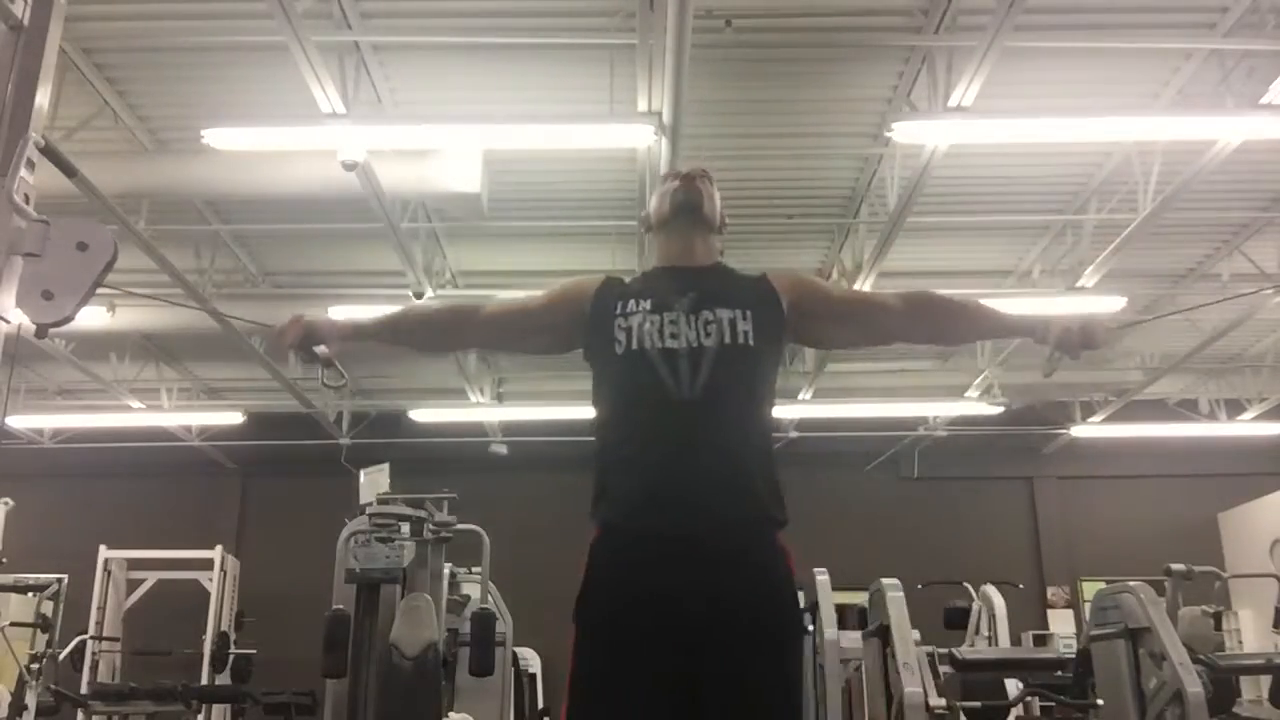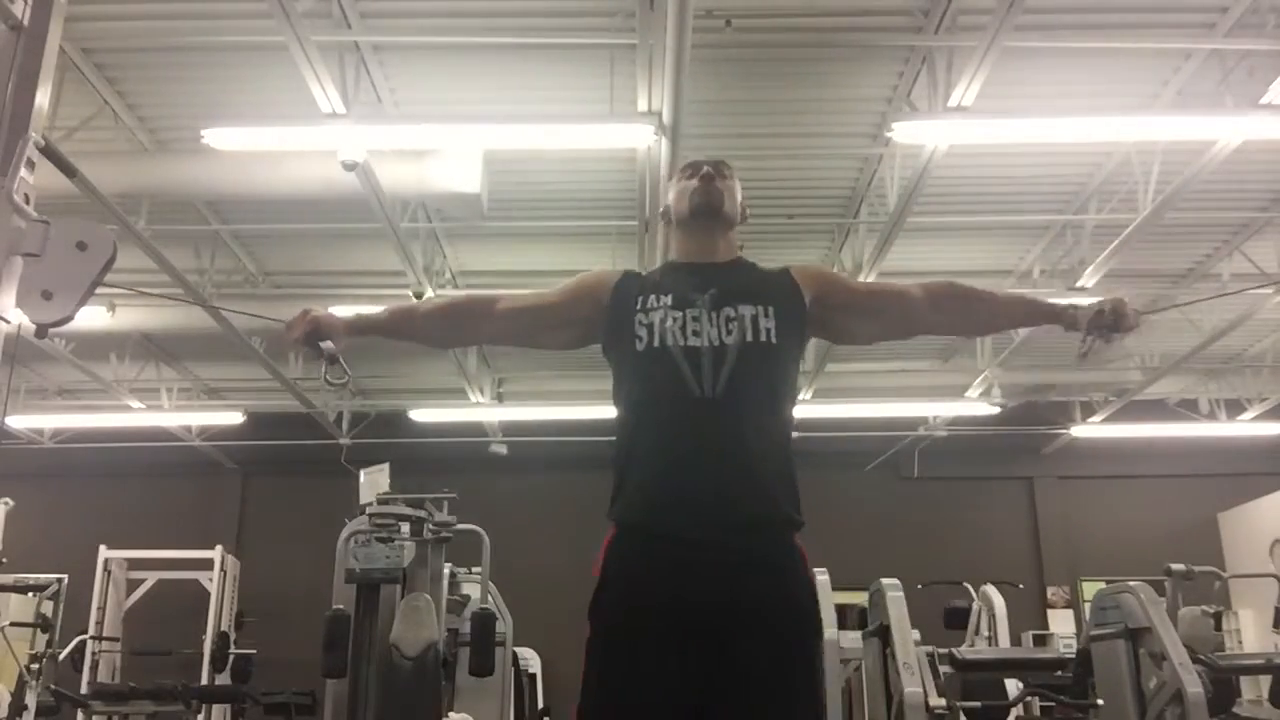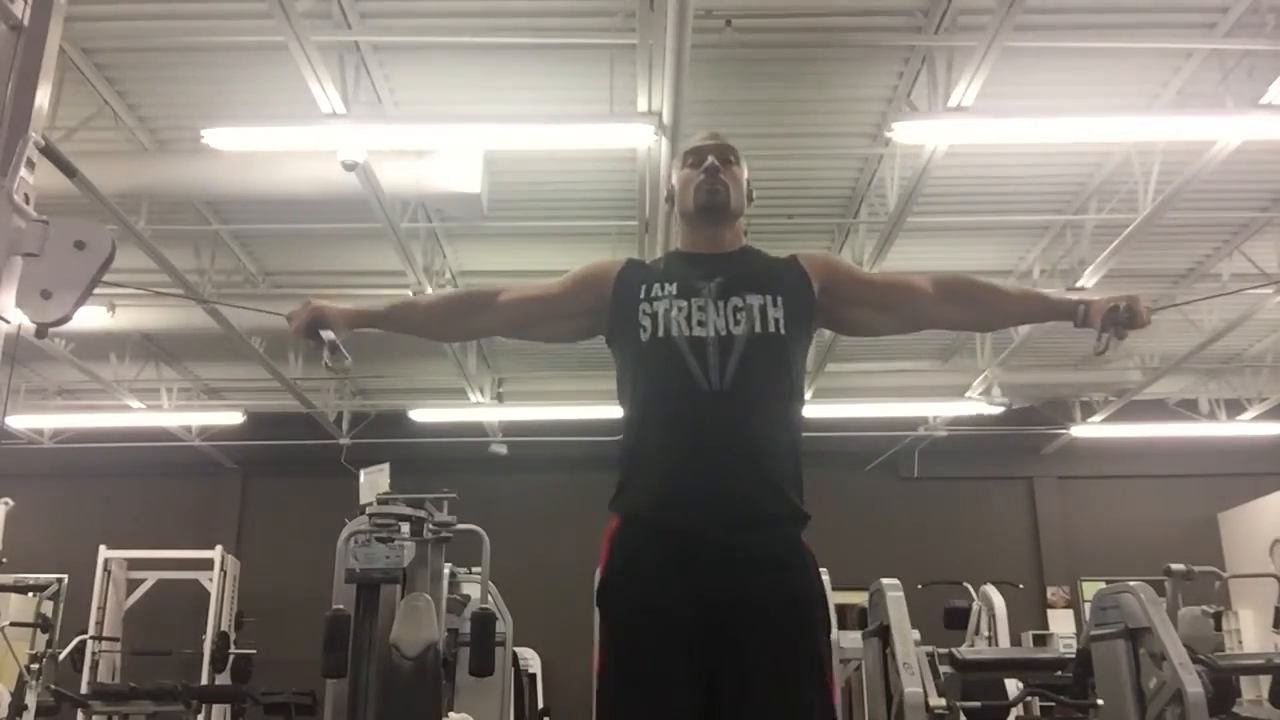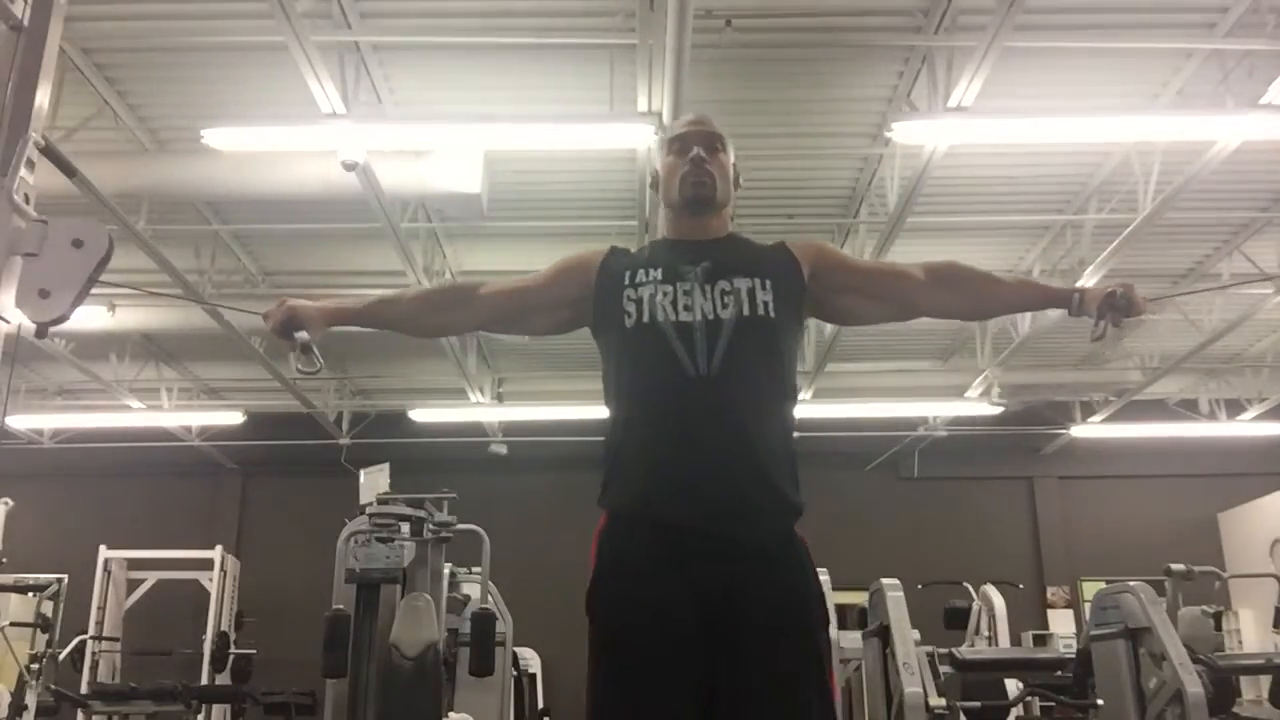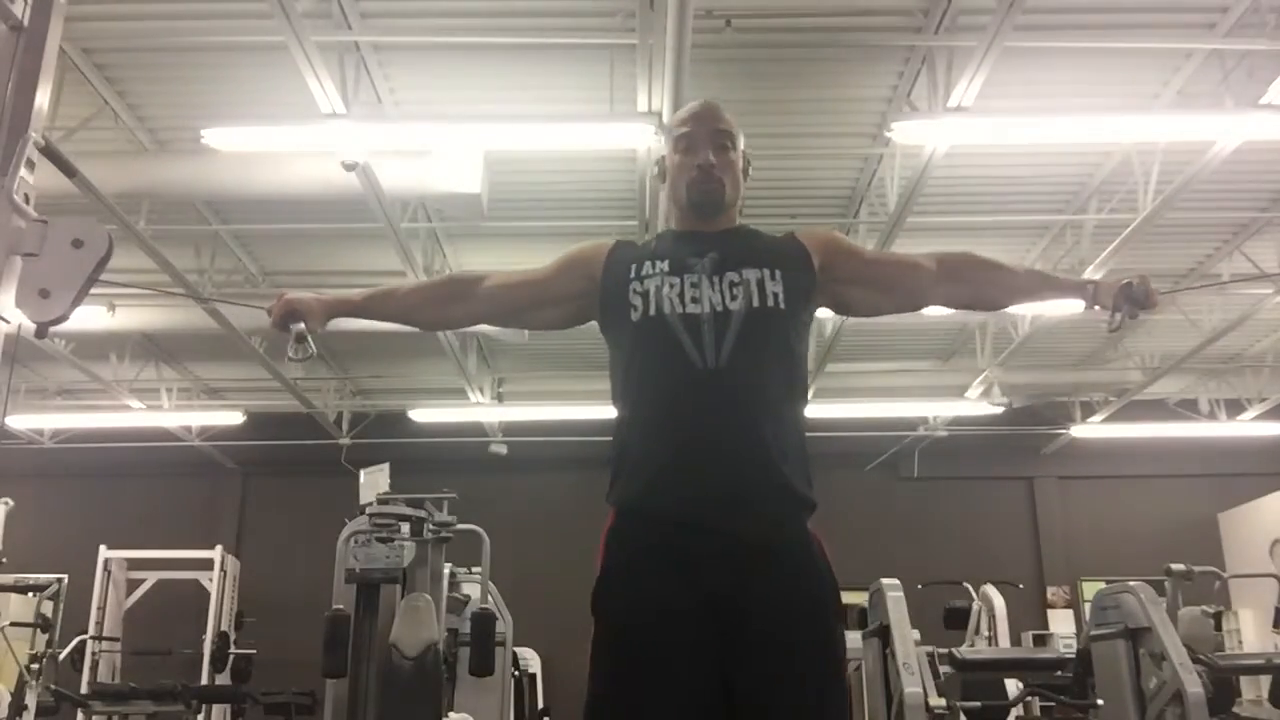
dt=0.3s
person 1, frame 1
left shoulder: (772, 296)
right shoulder: (599, 302)
left elbow: (902, 313)
right elbow: (476, 321)
left wrist: (1036, 325)
right wrist: (348, 328)
left hip: (743, 562)
right hip: (631, 563)
person 1, frame 2
left shoulder: (795, 291)
right shoulder: (615, 296)
left elbow: (924, 304)
right elbow: (488, 316)
left wrist: (1065, 311)
right wrist: (357, 322)
left hip: (762, 562)
right hip: (649, 561)
person 1, frame 3
left shoulder: (802, 280)
right shoulder: (619, 286)
left elbow: (936, 299)
right elbow: (493, 308)
left wrist: (1073, 305)
right wrist: (358, 313)
left hip: (769, 557)
right hip: (654, 555)
person 1, frame 4
left shoulder: (793, 268)
right shoulder: (605, 275)
left elbow: (927, 287)
right elbow: (475, 303)
left wrist: (1068, 295)
right wrist: (336, 312)
left hip: (765, 552)
right hip: (645, 552)
person 1, frame 5
left shoulder: (802, 259)
right shoulder: (611, 267)
left elbow: (937, 276)
right elbow: (478, 295)
left wrist: (1081, 286)
right wrist: (338, 303)
left hip: (777, 549)
right hip: (653, 549)
